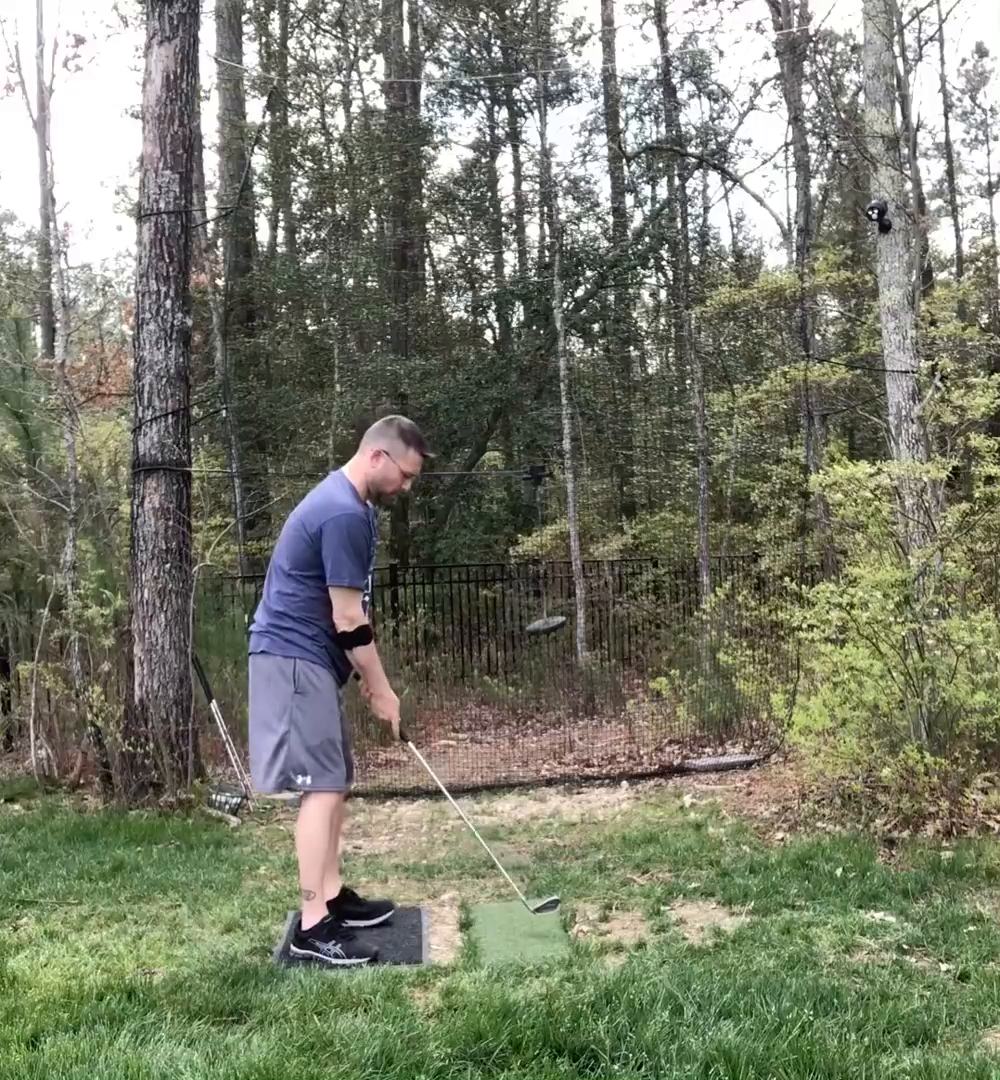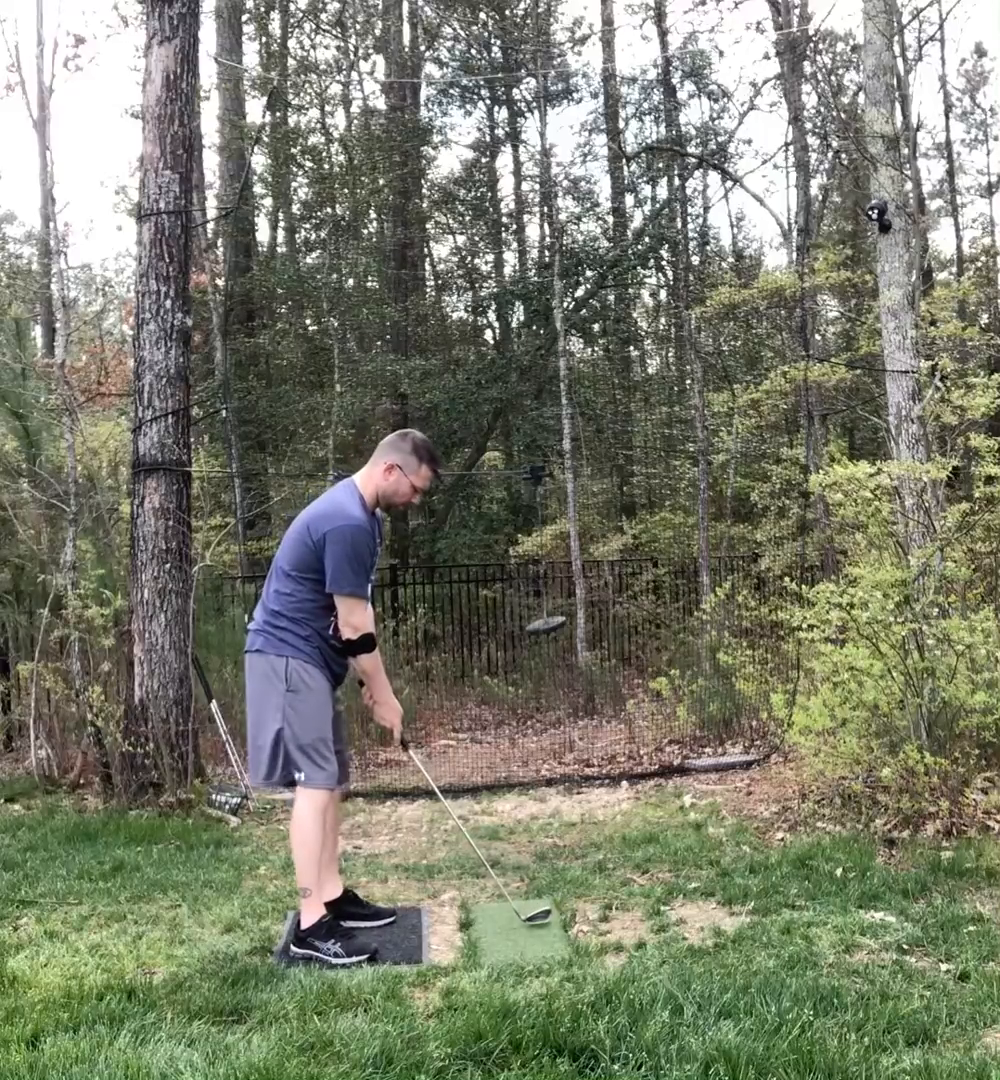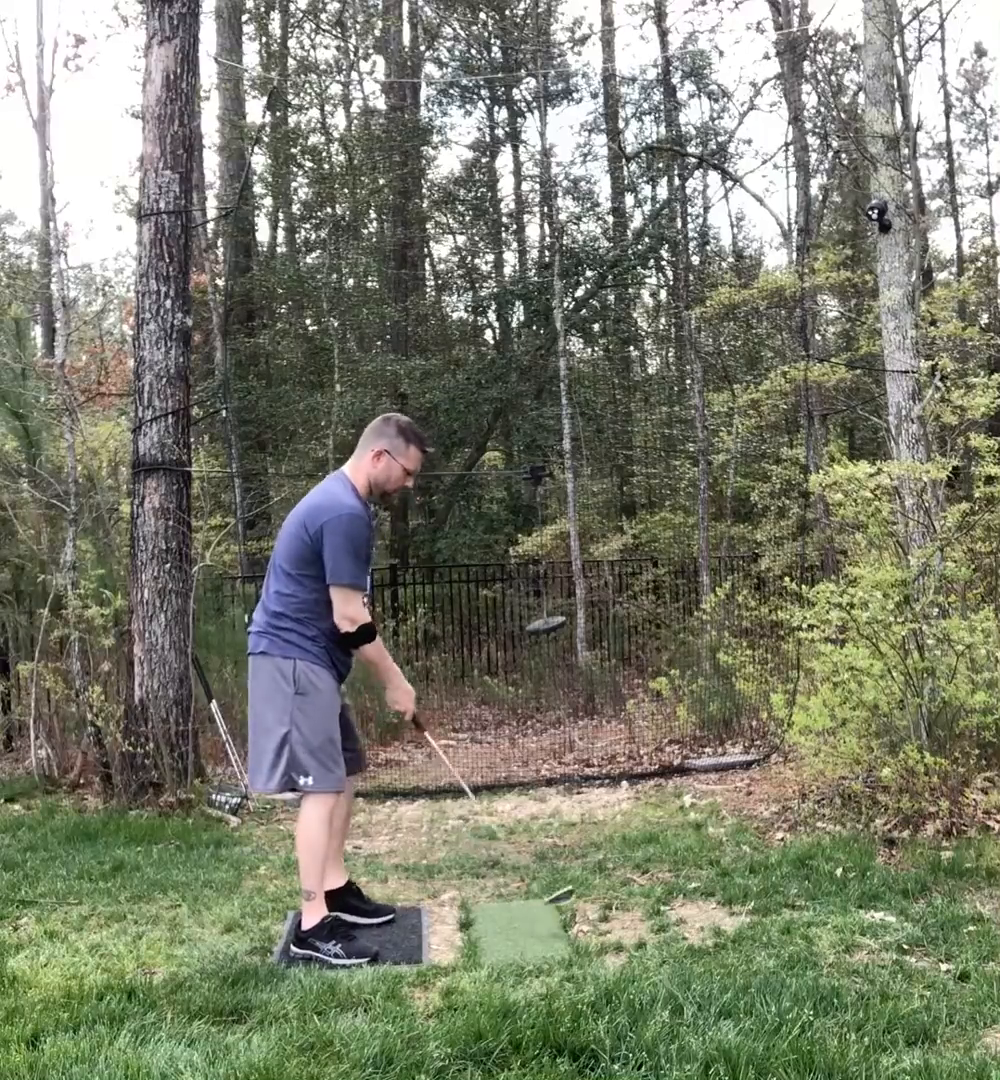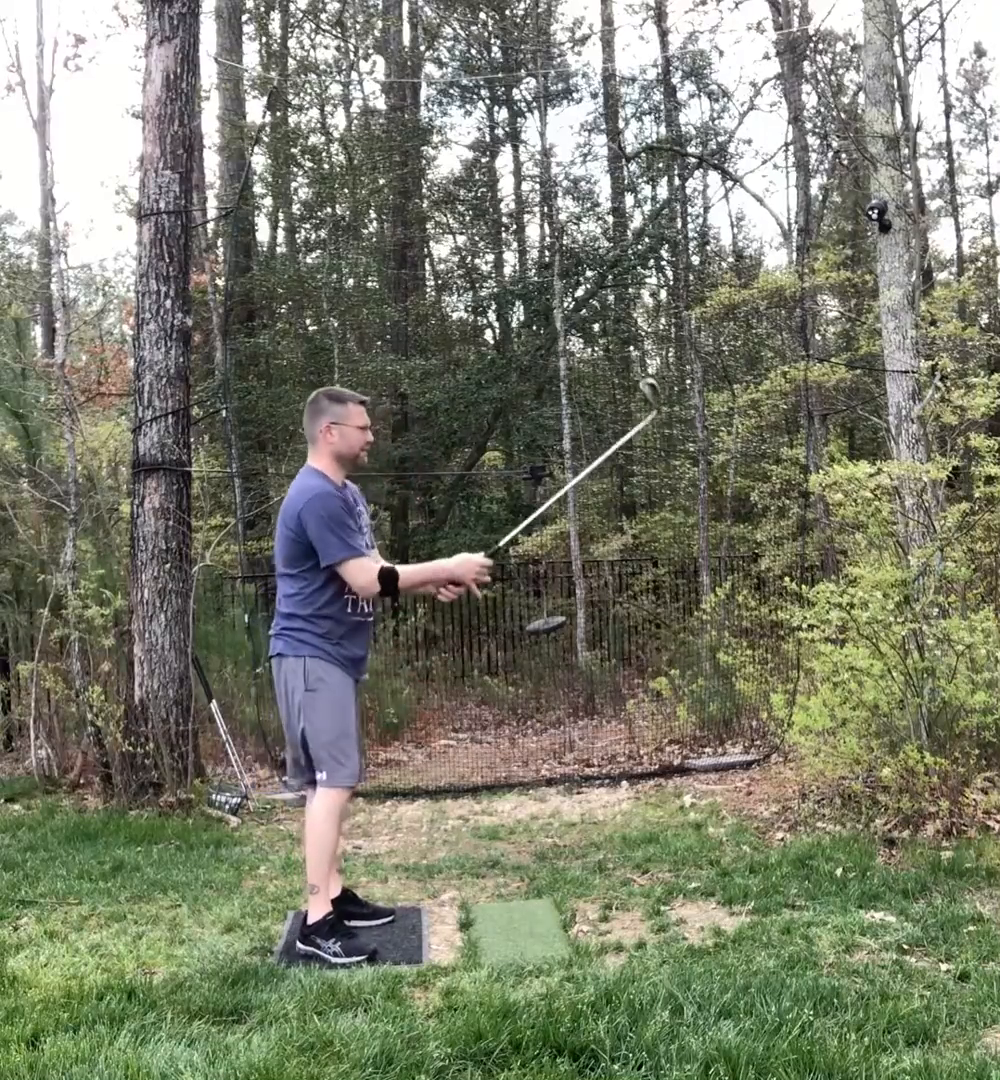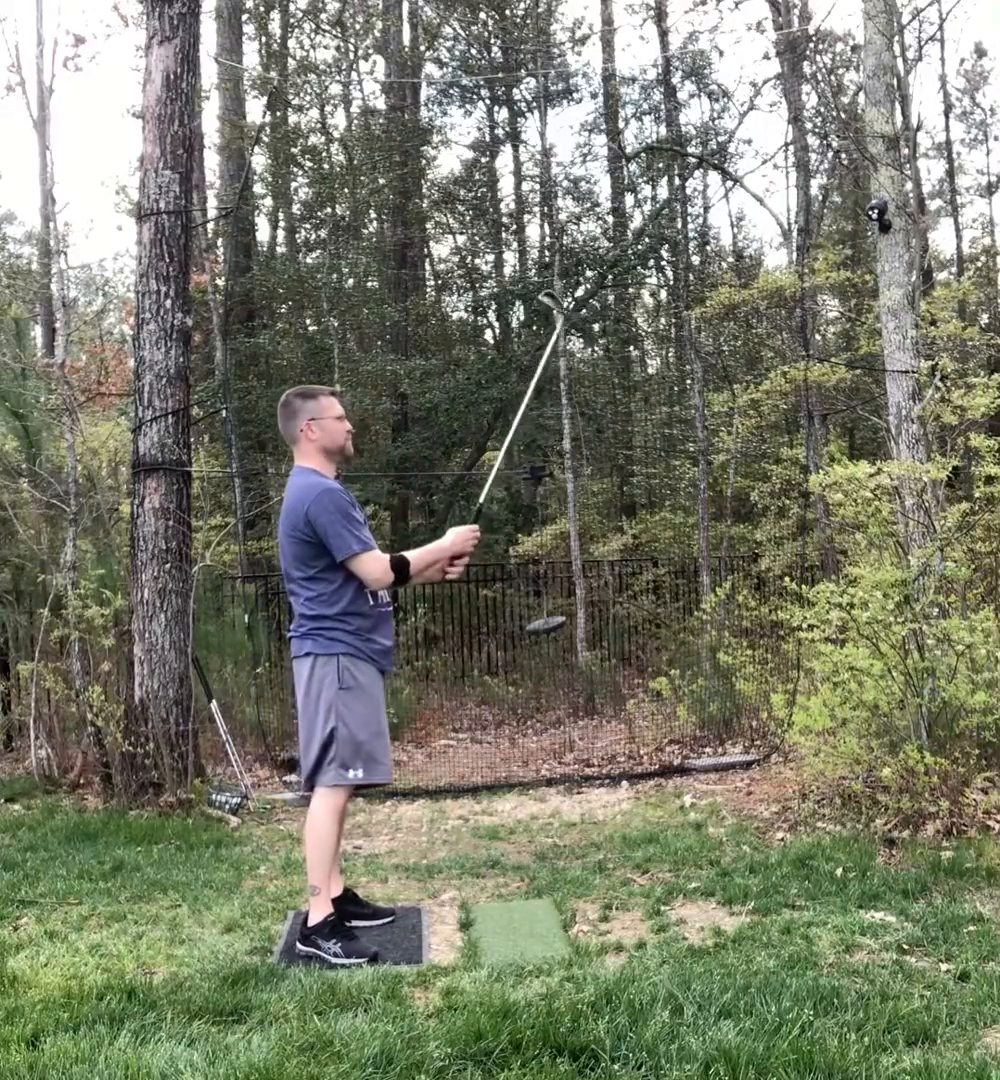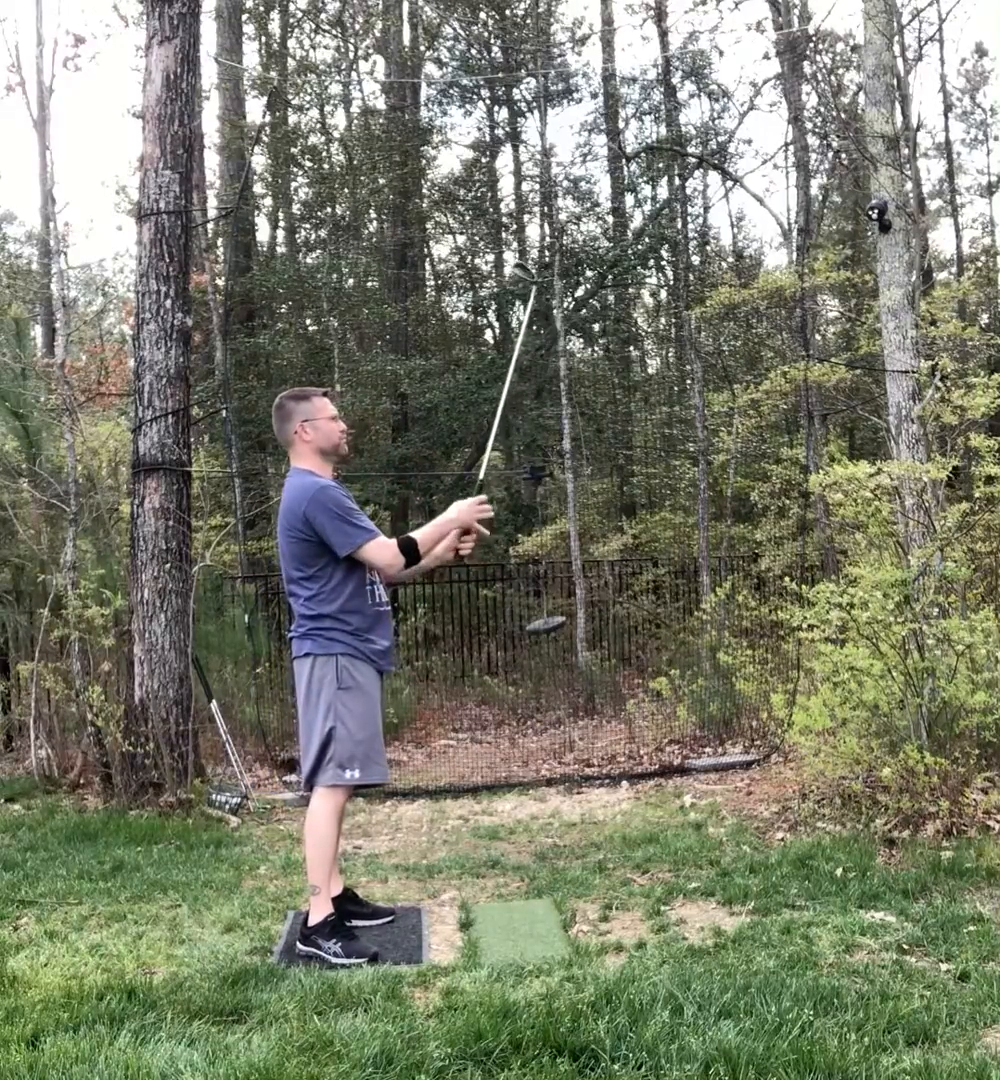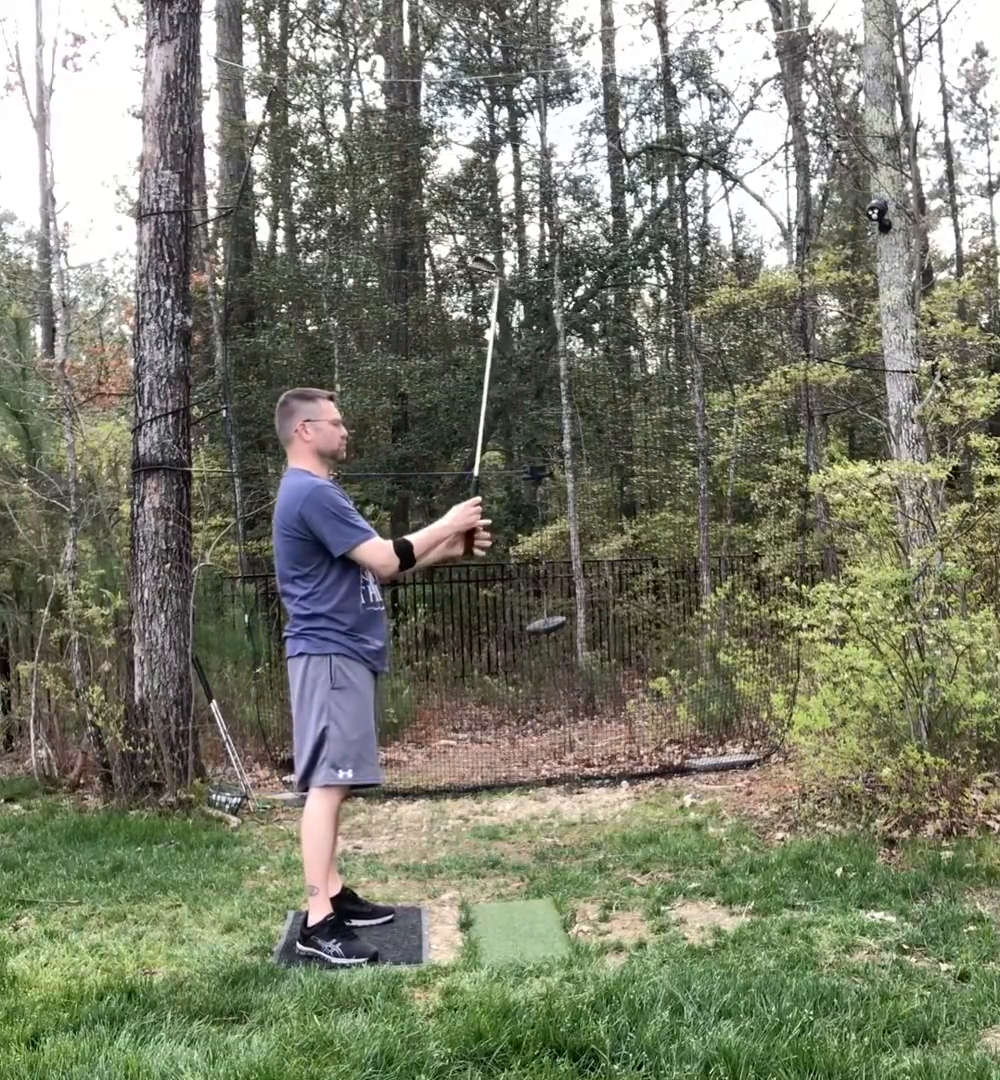
dt=0.5s
person 1, frame 1
left shoulder: (353, 504)
right shoulder: (344, 514)
left elbow: (353, 610)
right elbow: (348, 619)
left wrist: (369, 677)
right wrist: (380, 689)
left hip: (312, 660)
right hip: (295, 660)
left knee: (333, 781)
right knee: (321, 787)
left ankle: (332, 895)
right ankle: (313, 925)
person 1, frame 2
left shoulder: (359, 511)
right shoulder: (347, 523)
left elbow: (359, 610)
right elbow: (353, 625)
left wrist: (372, 683)
right wrist: (384, 696)
left hip: (312, 658)
right hip: (289, 658)
left knee: (331, 781)
right knee: (315, 784)
left ankle: (332, 896)
right ankle: (311, 924)
person 1, frame 3
left shoulder: (346, 502)
right shoulder: (345, 512)
left elbow: (351, 604)
right elbow: (350, 619)
left wrist: (384, 672)
right wrist: (393, 682)
left hip: (313, 660)
right hip: (295, 660)
left knee: (342, 774)
right knee: (320, 787)
left ankle: (336, 889)
right ankle: (313, 925)
person 1, frame 4
left shoulder: (347, 492)
right shoulder: (317, 498)
left elbow: (371, 569)
right elbow: (366, 582)
left wrist: (437, 581)
right wrist: (446, 568)
left hip: (336, 656)
right hip: (311, 656)
left knee: (332, 783)
right knee: (334, 782)
left ankle: (333, 894)
right ankle: (317, 921)
person 1, frame 5
left shoulder: (322, 491)
right shoulder: (320, 494)
left elbow: (370, 572)
right elbow: (378, 574)
left wrist: (434, 567)
right wrist: (443, 547)
left hip: (347, 654)
right hip: (336, 655)
left knee: (337, 783)
right knee: (333, 783)
left ankle: (336, 894)
right ankle: (318, 922)
person 1, frame 6
left shoulder: (321, 492)
right shoulder: (316, 494)
left elbow: (379, 568)
right elbow: (389, 559)
left wrist: (447, 548)
right wrist: (449, 519)
left hip: (347, 653)
right hip: (335, 654)
left knee: (336, 782)
right knee: (331, 782)
left ankle: (335, 895)
right ankle: (319, 922)
person 1, frame 7
left shoulder: (318, 491)
right shoulder: (311, 493)
left elbow: (378, 565)
right elbow: (384, 559)
left wrist: (451, 547)
right wrist: (445, 524)
left hip: (344, 654)
right hip: (329, 655)
left knee: (334, 781)
right knee: (326, 782)
left ankle: (334, 894)
right ankle: (318, 922)
